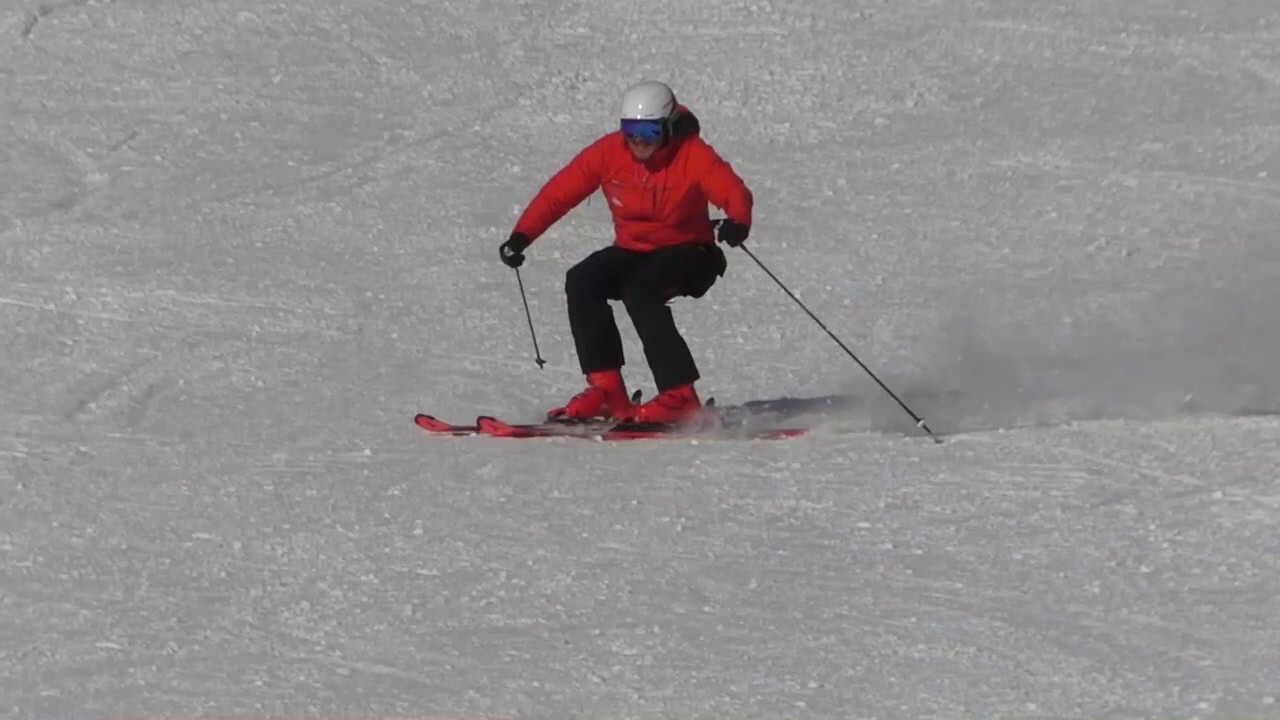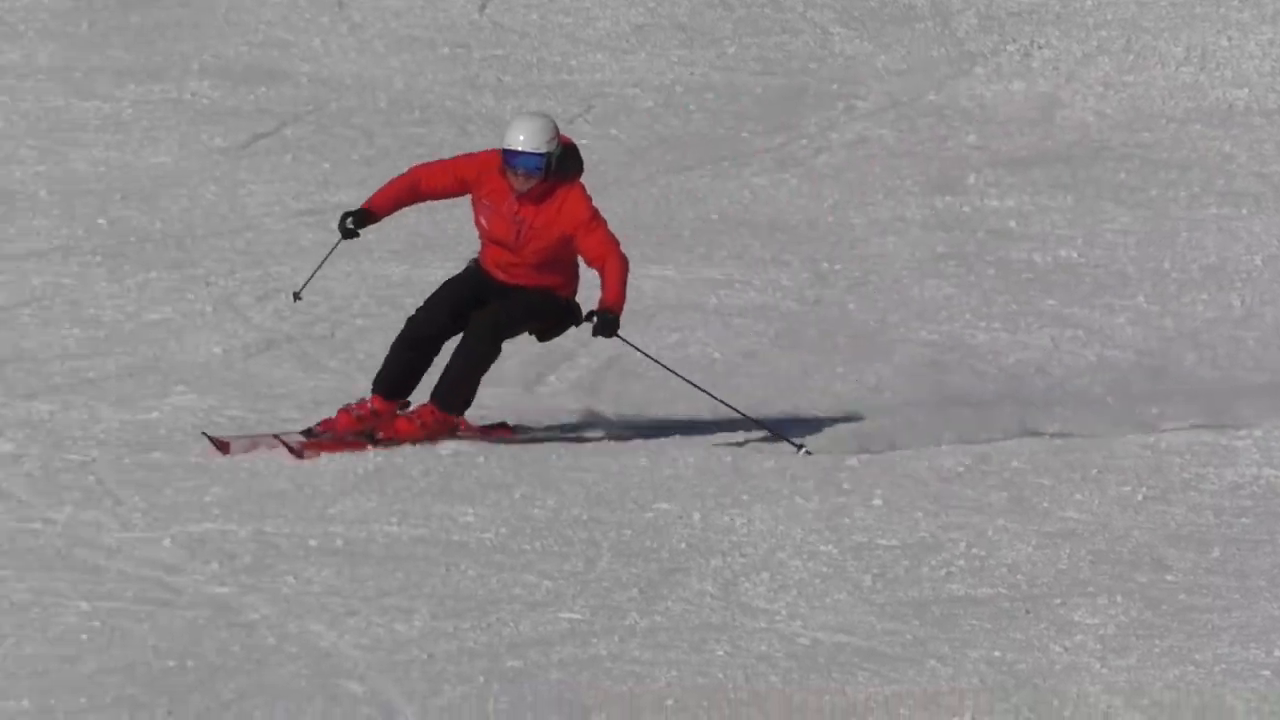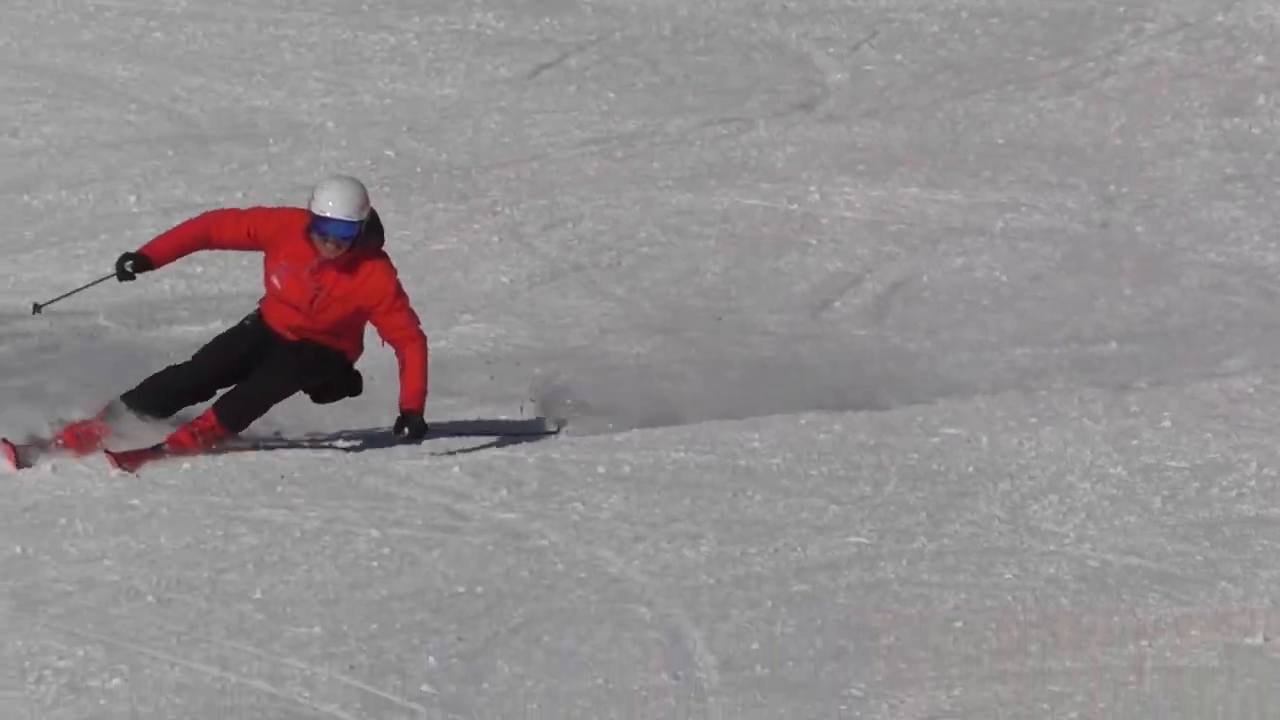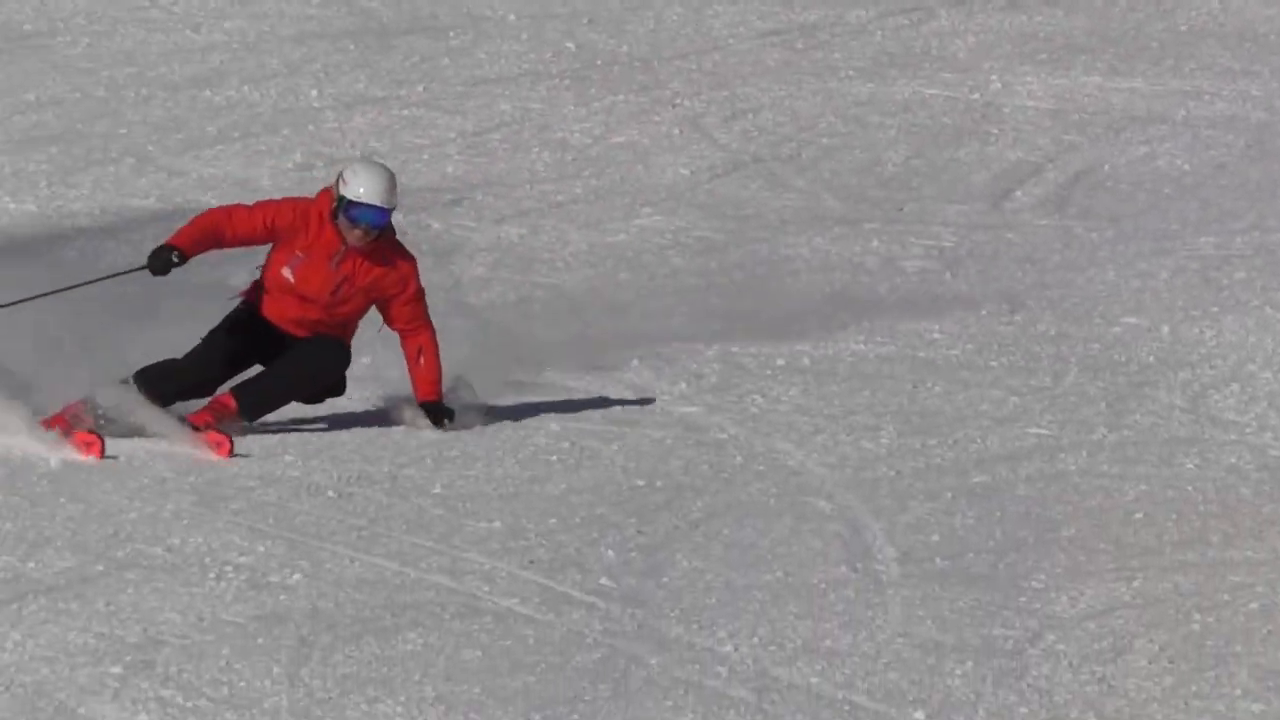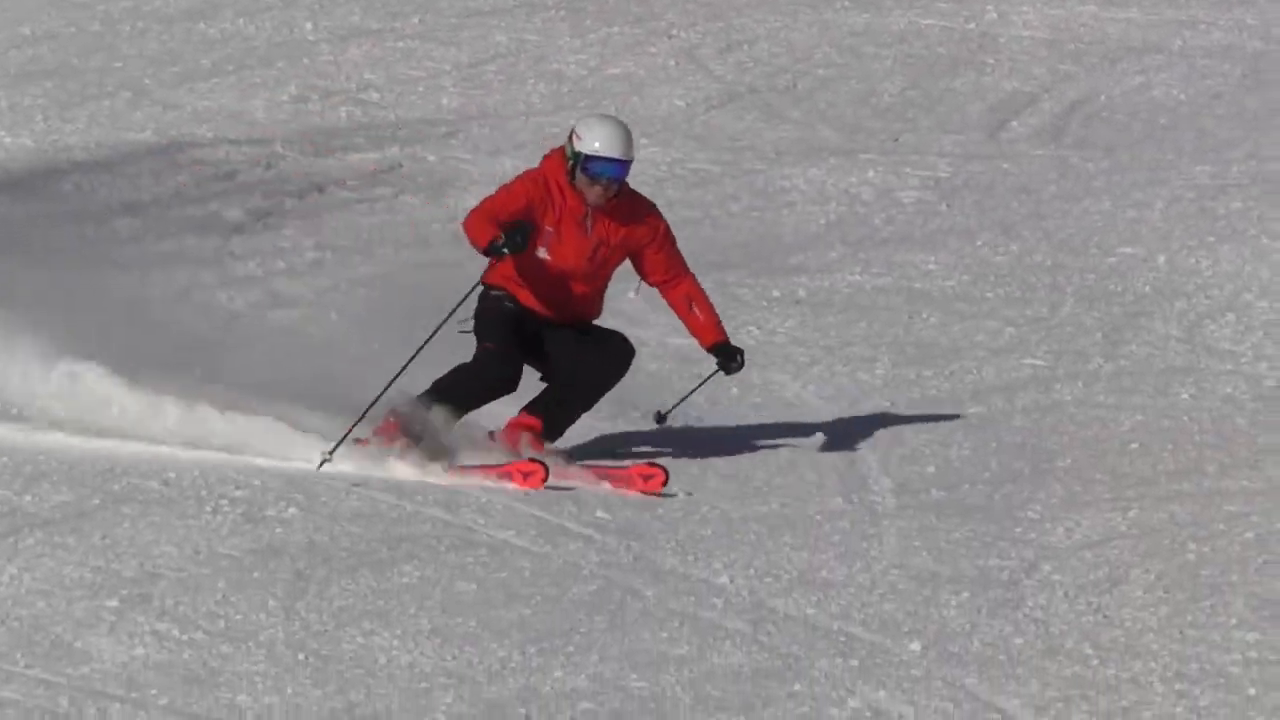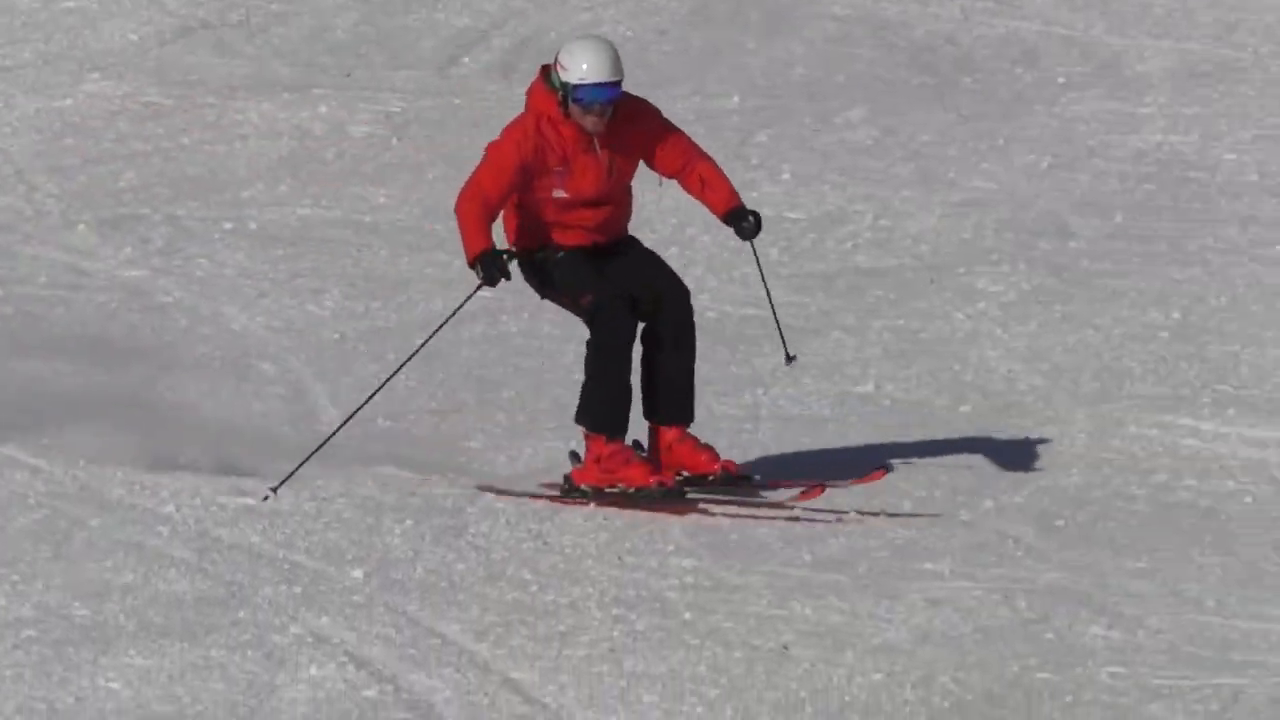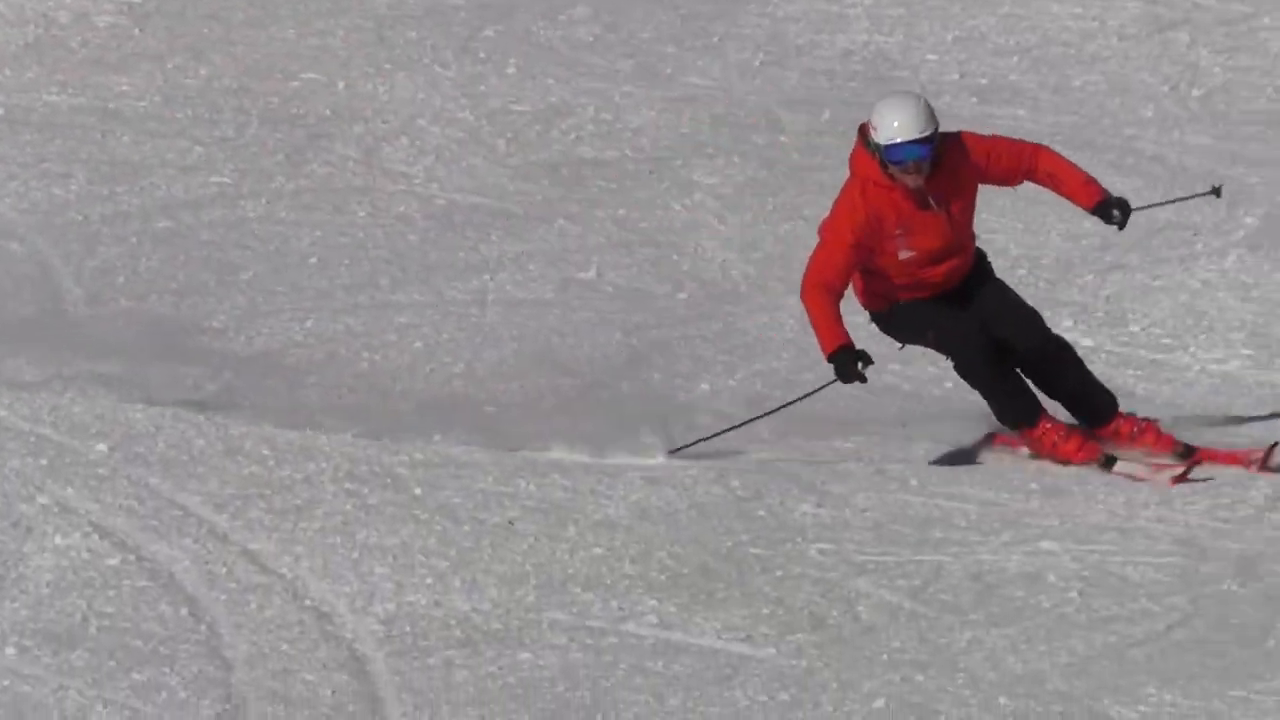
dt=0.3s
person 1, frame 1
left shoulder: (694, 155)
right shoulder: (609, 151)
left elbow: (736, 193)
right elbow: (561, 189)
left wrist: (737, 224)
right wrist: (521, 235)
left hip: (684, 253)
right hip: (631, 251)
left knee: (638, 295)
right knee: (579, 282)
left ankle: (680, 396)
right ankle: (605, 388)
person 1, frame 2
left shoulder: (571, 202)
right shoulder: (485, 168)
left elbow: (612, 258)
right elbow: (423, 179)
left wrist: (610, 309)
right wrist: (368, 212)
left hip: (543, 296)
right hip: (491, 275)
left knee: (485, 328)
right knee: (427, 322)
left ankle: (440, 415)
right ankle: (379, 406)
person 1, frame 3
left shoulder: (374, 277)
right shoulder: (284, 226)
left elbow: (410, 339)
right elbow: (216, 227)
left wrist: (412, 409)
right wrist: (149, 256)
left hip: (321, 355)
right hip: (268, 328)
left knee: (293, 365)
right knee: (198, 375)
left ankle: (207, 428)
right ankle: (106, 424)
person 1, frame 4
left shoulder: (394, 266)
right shoulder: (300, 216)
left elbow: (415, 329)
right elbow: (228, 221)
left wrist: (430, 398)
right wrist: (176, 247)
left hip: (315, 345)
right hip: (260, 319)
left knee: (332, 357)
right knee: (200, 370)
left ankle: (223, 412)
right ankle: (90, 411)
person 1, frame 5
left shoulder: (639, 216)
right shoulder: (539, 186)
left elbow: (674, 278)
right elbow: (479, 219)
left wrist: (717, 342)
right wrist: (497, 238)
left hip: (567, 326)
right hip: (510, 307)
left knee: (615, 353)
right knee: (497, 370)
left ankle: (523, 434)
right ankle: (406, 428)
person 1, frame 6
left shoulder: (634, 117)
right shoulder: (530, 132)
left elbow: (687, 159)
right elbow: (476, 198)
left wrist: (732, 208)
right wrist: (481, 254)
left hip: (609, 245)
right hip: (549, 254)
left knee: (673, 302)
right knee: (616, 314)
left ankle: (672, 442)
right ankle: (603, 453)
person 1, frame 7
left shoulder: (959, 154)
right shoulder: (857, 205)
left elbow: (1034, 159)
right elbow: (817, 285)
left wrist: (1097, 198)
right wrist: (838, 348)
left hip: (964, 280)
right hip: (903, 305)
left knee: (1037, 343)
right knee: (970, 342)
left ankle: (1111, 424)
right ankle: (1039, 430)
